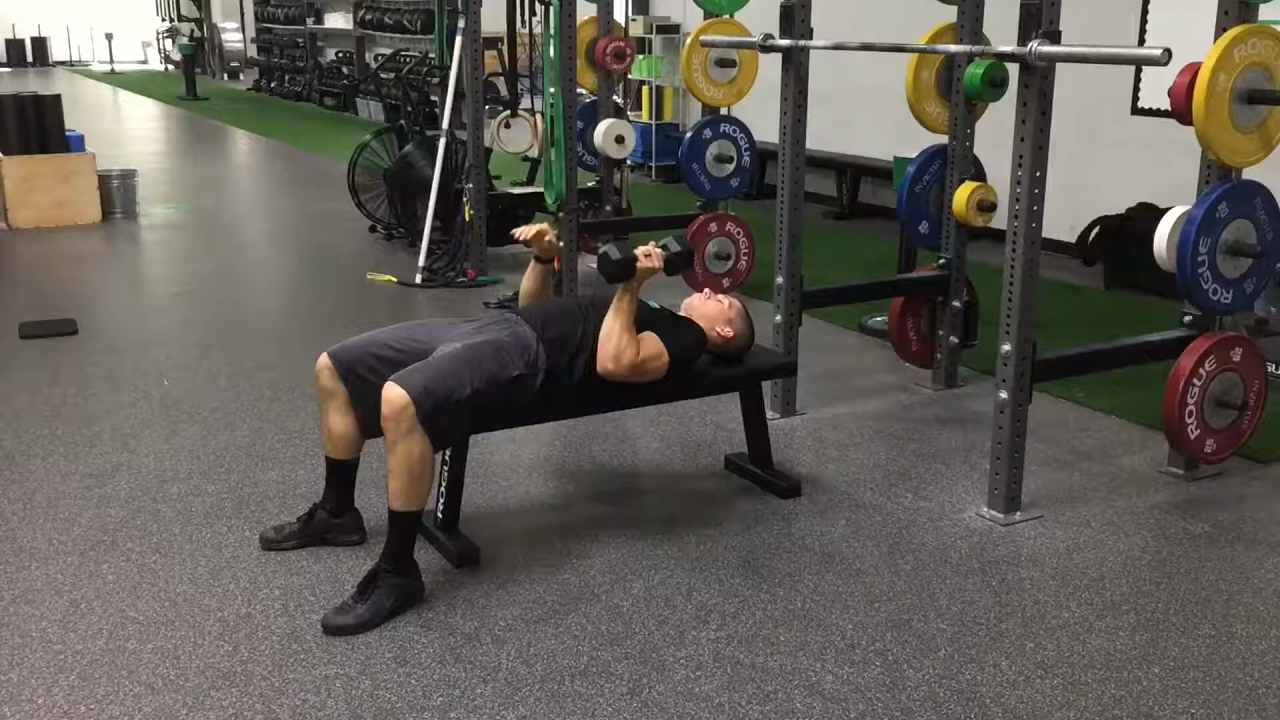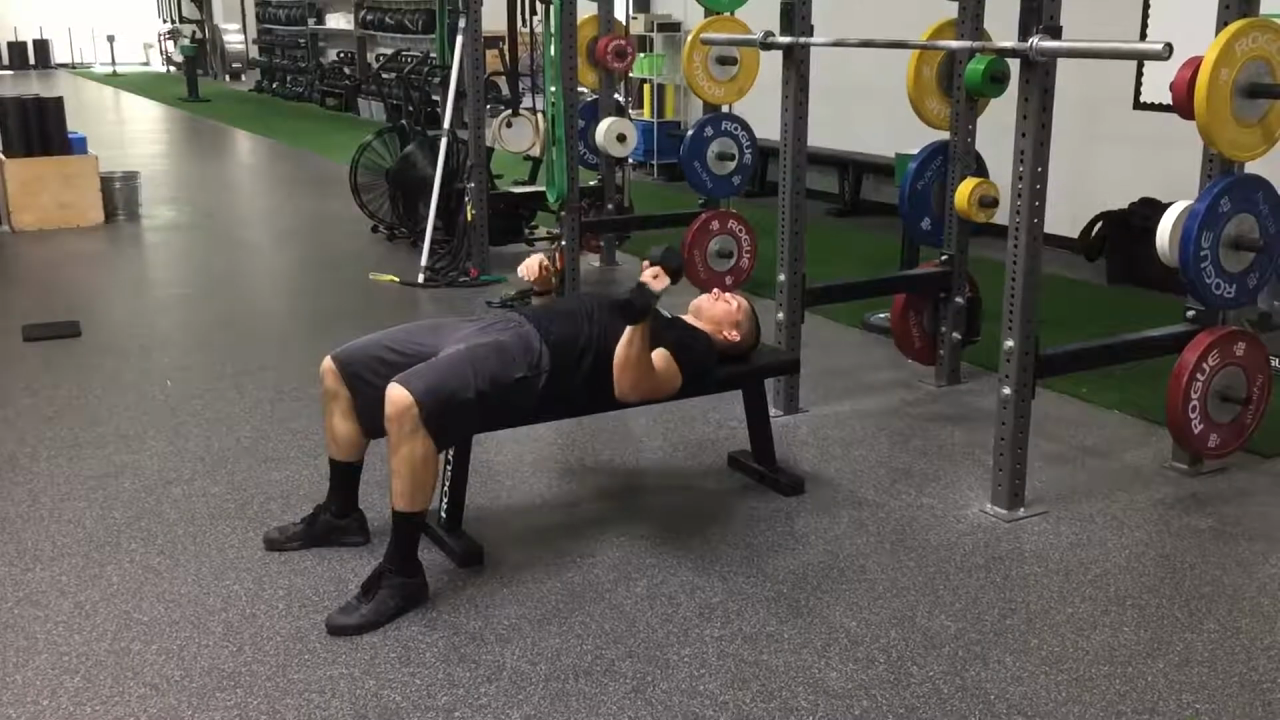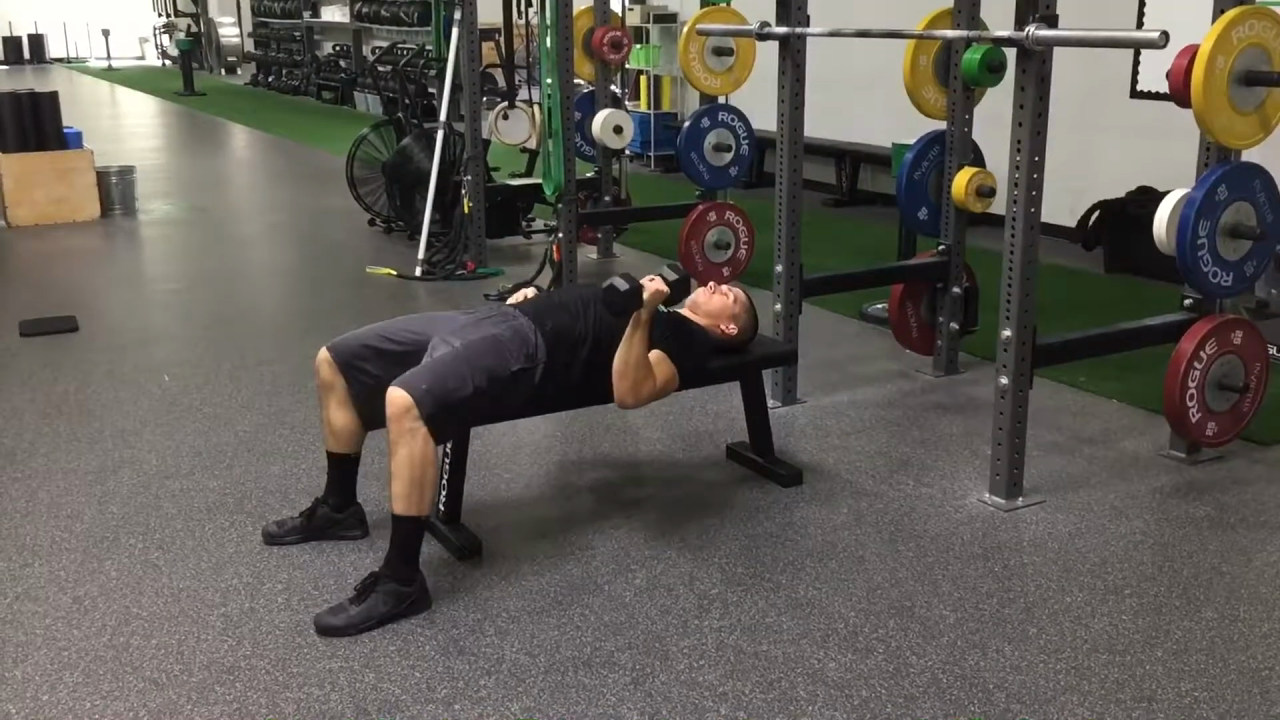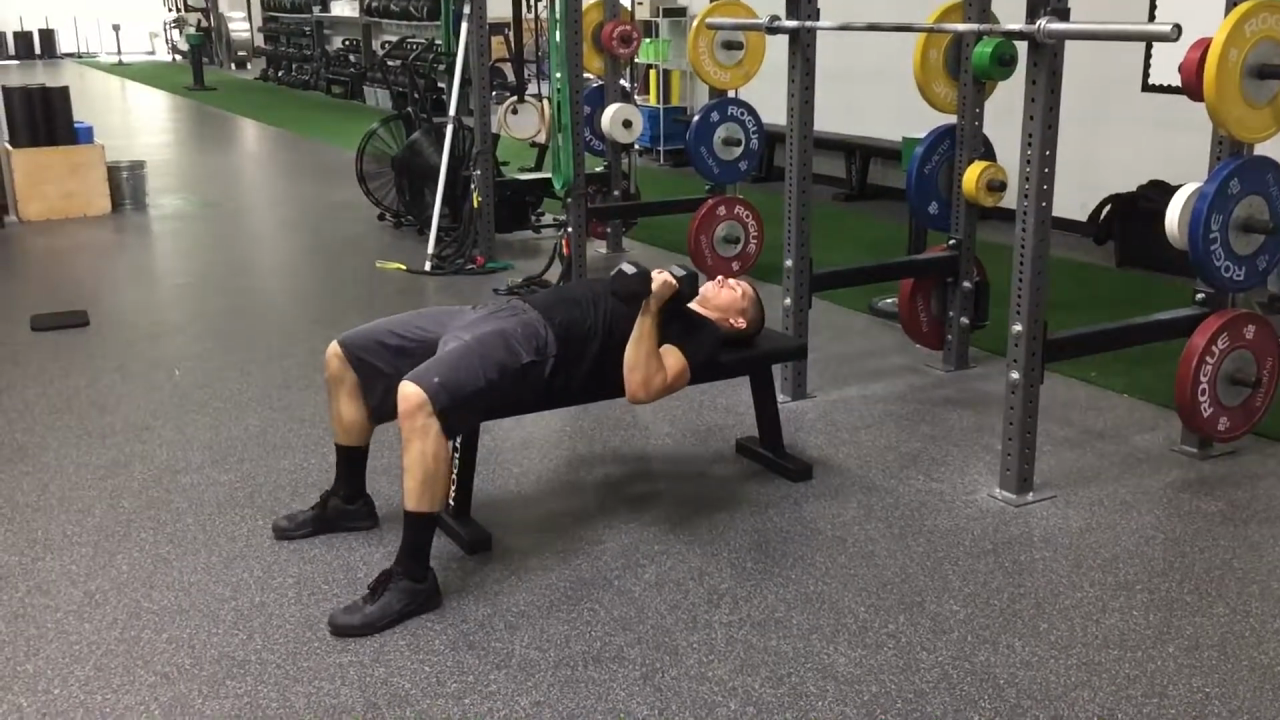
dt=0.7s
person 1, frame 1
left shoulder: (684, 338)
right shoulder: (645, 318)
left elbow: (611, 363)
right elbow: (537, 309)
left wrist: (634, 283)
right wrist: (544, 256)
left hip: (521, 355)
left knee: (401, 403)
right knee: (334, 368)
left ankle: (398, 573)
right ankle: (336, 513)
person 1, frame 2
left shoulder: (695, 347)
right shoulder: (654, 325)
left elbow: (628, 386)
left wrist: (643, 307)
right wrist: (544, 286)
left hip: (526, 356)
left knee: (405, 404)
right knee: (338, 372)
left ankle: (401, 574)
right ankle: (340, 514)
person 1, frame 3
left shoulder: (689, 340)
right shoulder: (655, 312)
left elbow: (629, 392)
left wrist: (643, 314)
right wrist: (531, 298)
left hip: (522, 347)
left knee: (405, 404)
right knee: (334, 363)
left ankle: (400, 579)
right ankle: (338, 508)
person 1, frame 4
left shoulder: (698, 332)
right shoulder: (663, 305)
left elbow: (640, 386)
left wrist: (652, 305)
left hip: (533, 343)
left knee: (417, 400)
right knee: (343, 358)
left ankle: (412, 577)
right ankle: (348, 500)
